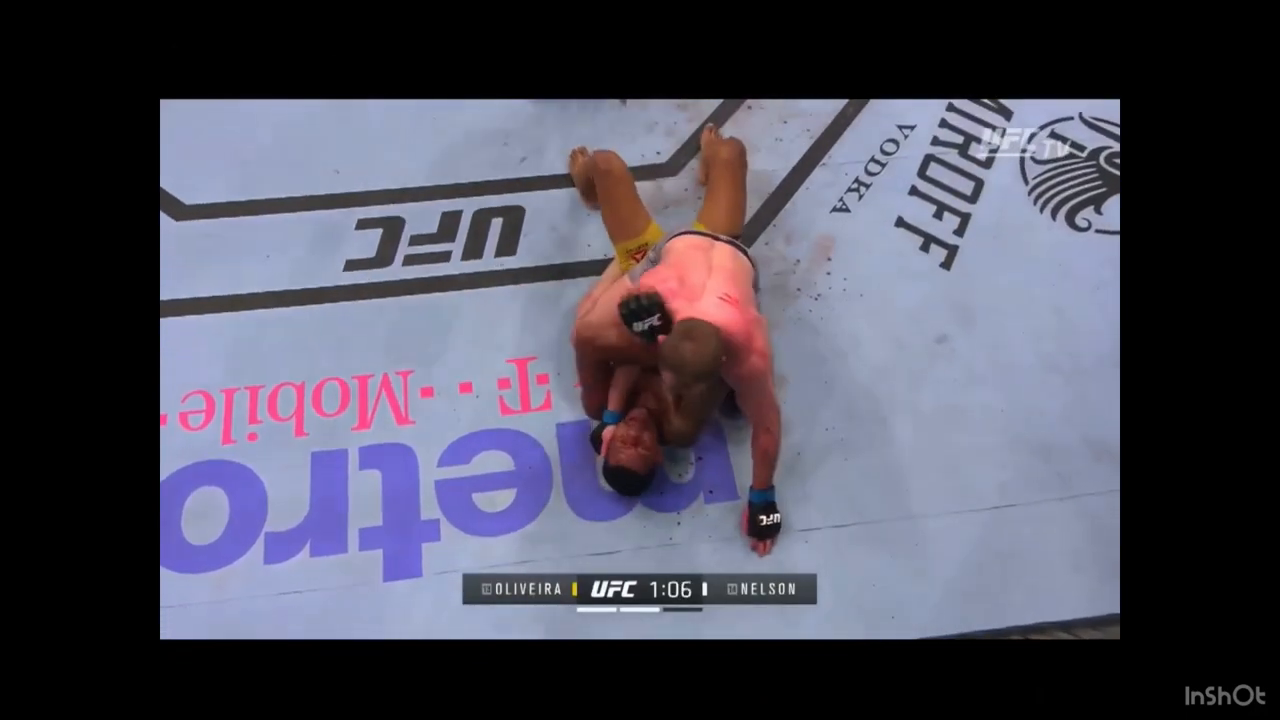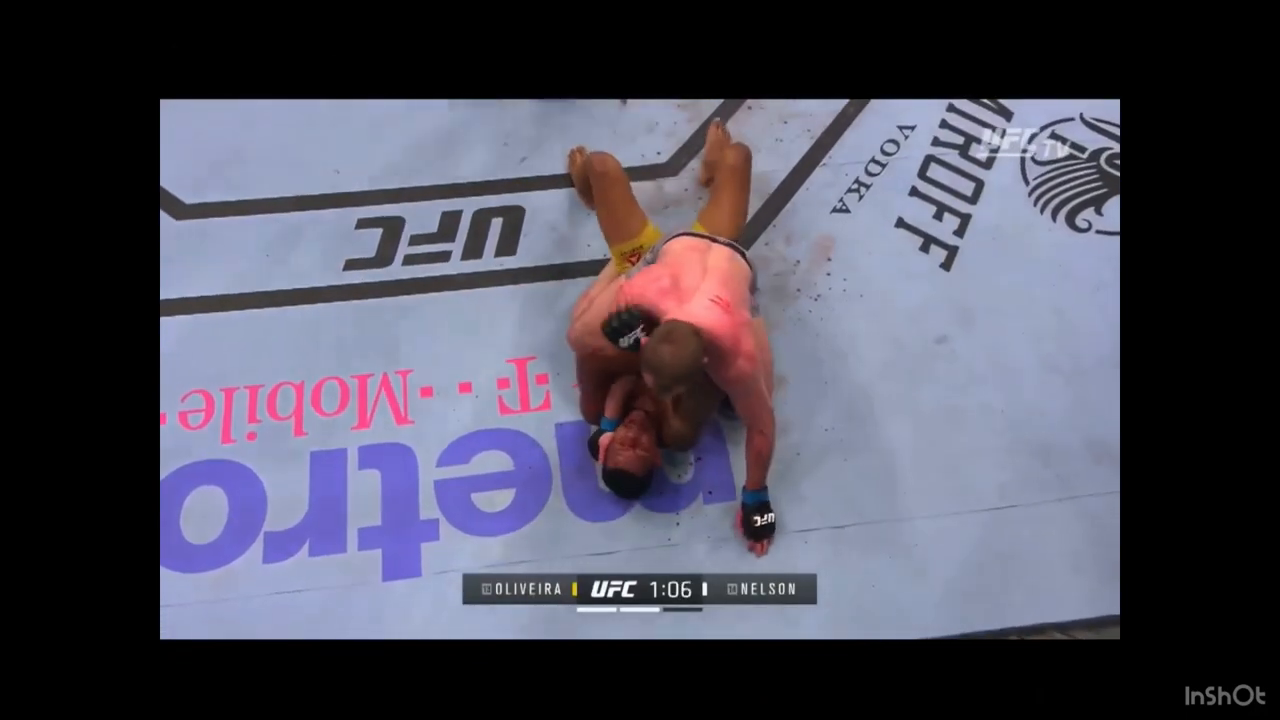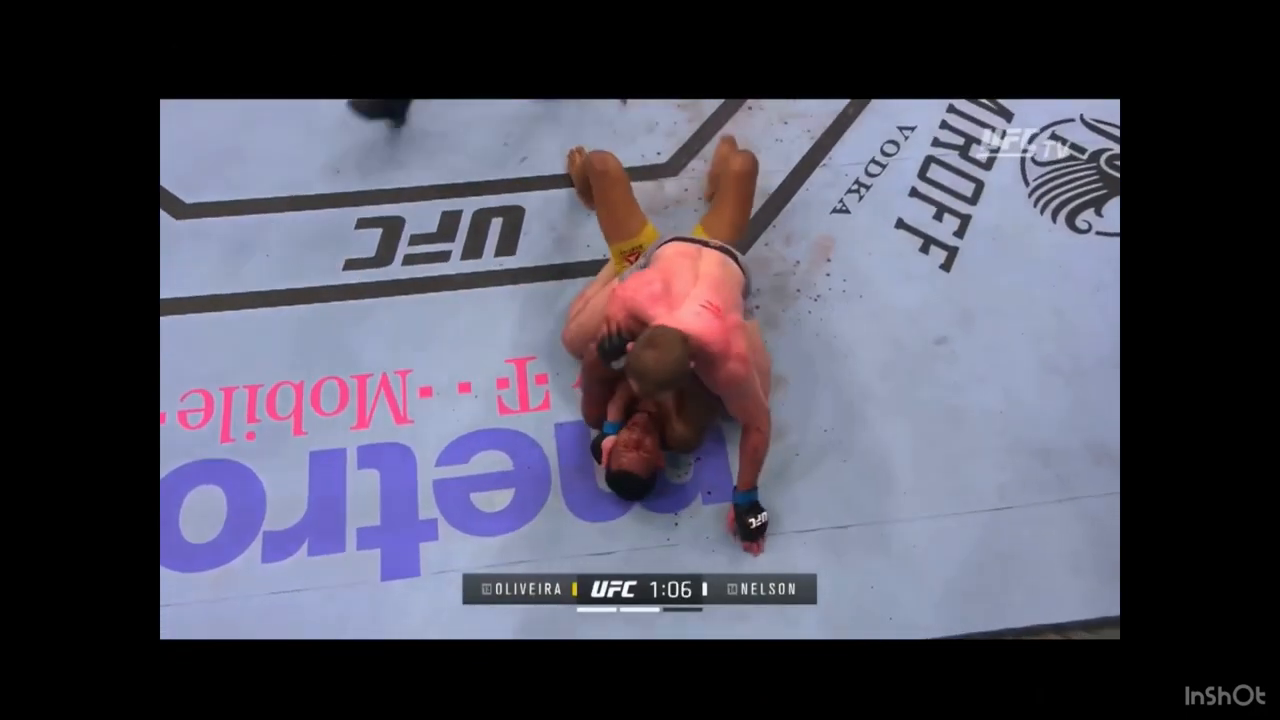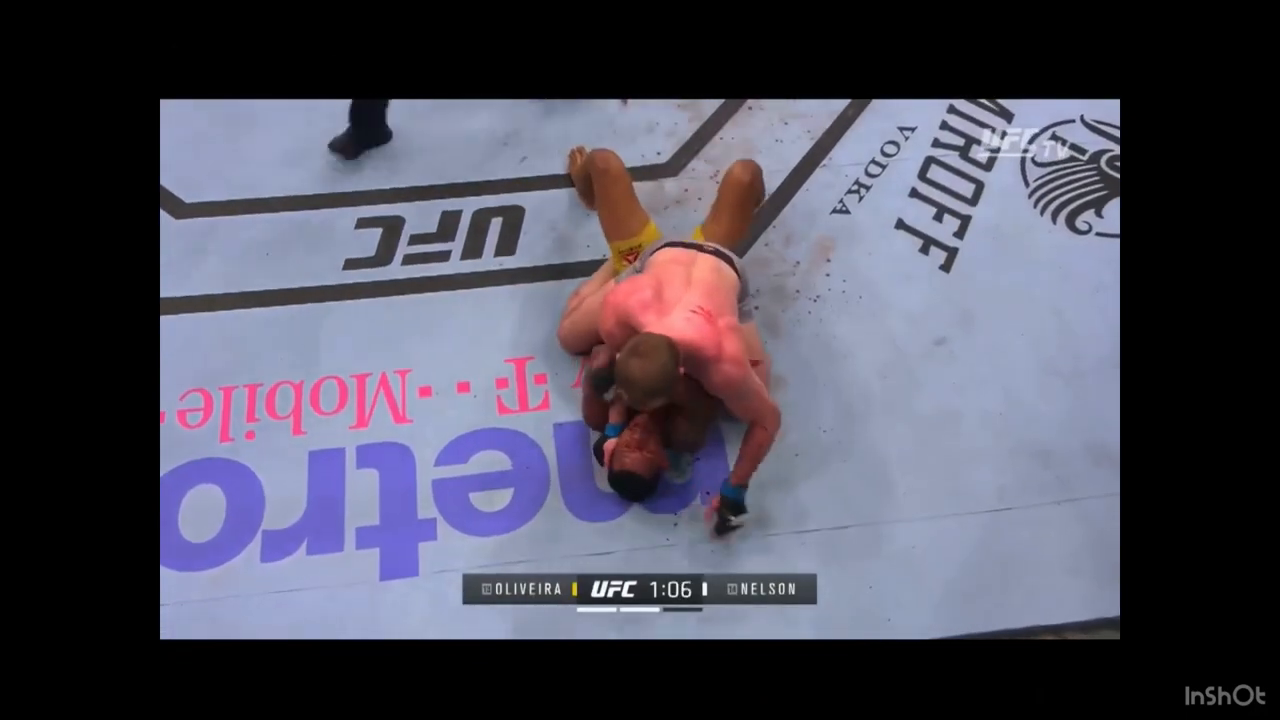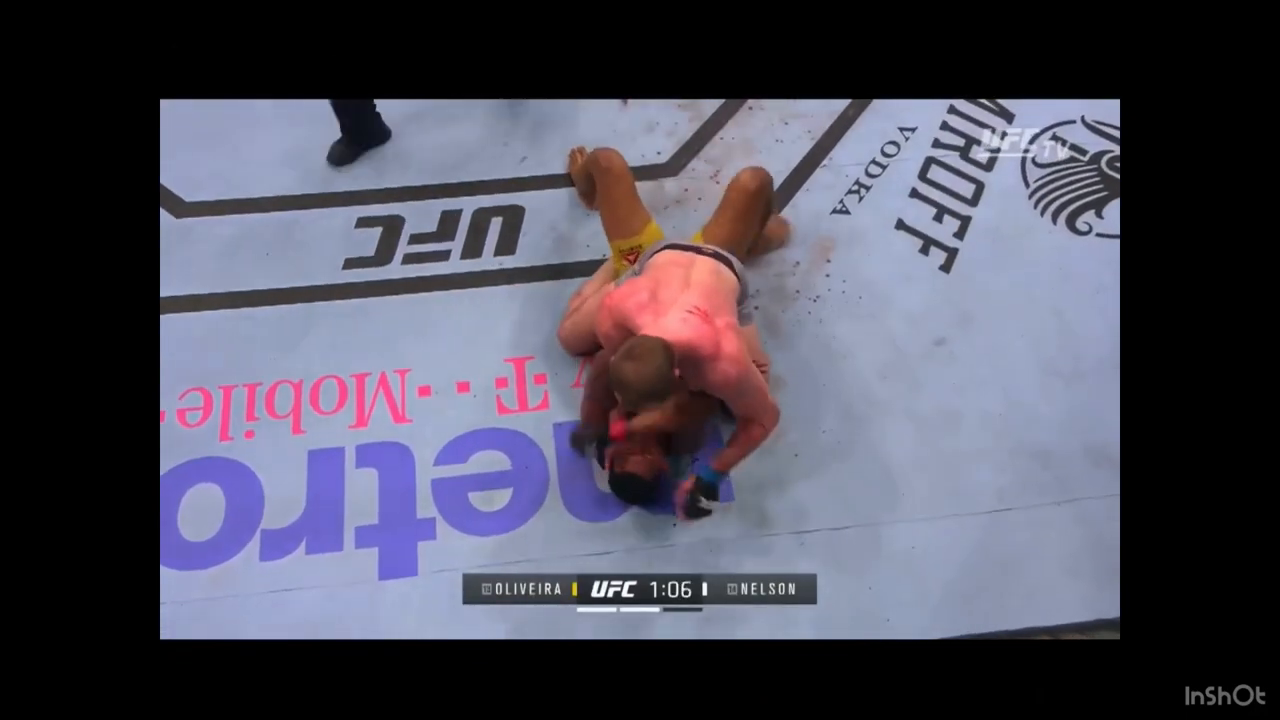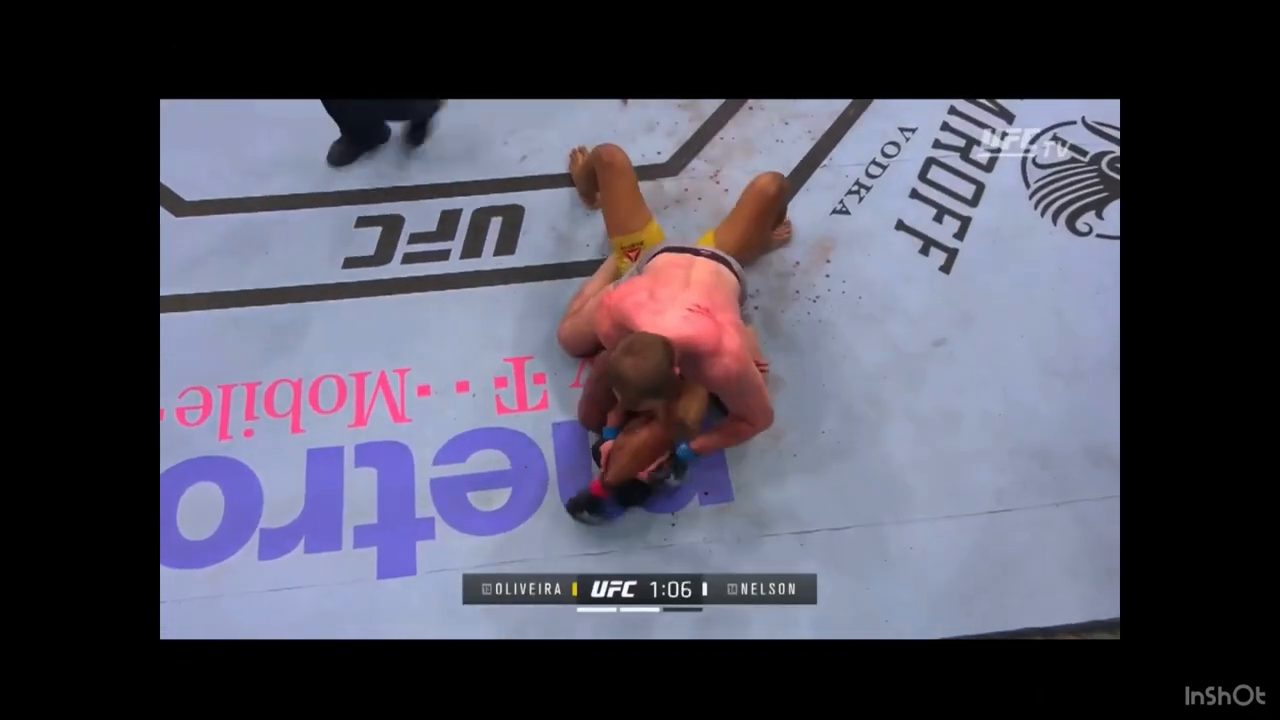
dt=0.1s
person 1, frame 1
left shoulder: (749, 352)
right shoulder: (650, 298)
left elbow: (766, 427)
right elbow: (602, 341)
left wrist: (762, 498)
left hip: (730, 257)
right hip: (675, 248)
person 1, frame 2
left shoulder: (735, 355)
right shoulder: (636, 298)
left elbow: (761, 428)
left wrist: (754, 499)
left hip: (729, 260)
right hip: (671, 250)
person 1, frame 3
left shoulder: (727, 359)
right shoulder: (627, 303)
left elbow: (757, 427)
left wrist: (745, 499)
left hip: (723, 264)
right hip: (666, 254)
person 1, frame 4
left shoulder: (722, 363)
right shoulder: (617, 314)
left elbow: (768, 422)
left wrist: (734, 490)
left hip: (720, 269)
right hip: (659, 258)
person 1, frame 5
left shoulder: (721, 362)
right shoulder: (614, 315)
left elbow: (765, 418)
left wrist: (711, 475)
left hip: (721, 271)
right hip: (661, 259)
person 1, frame 6
left shoulder: (722, 362)
right shoulder: (612, 313)
left elbow: (760, 417)
left wrist: (686, 453)
left hip: (721, 269)
right hip: (659, 259)
